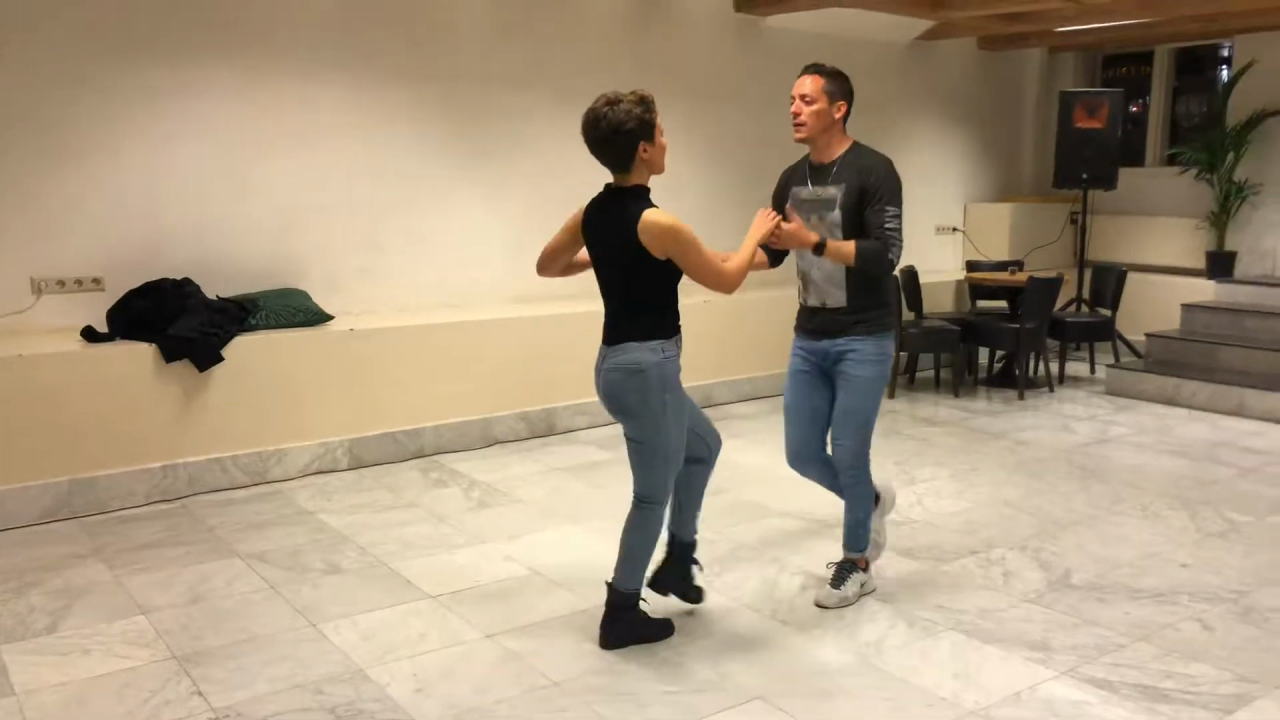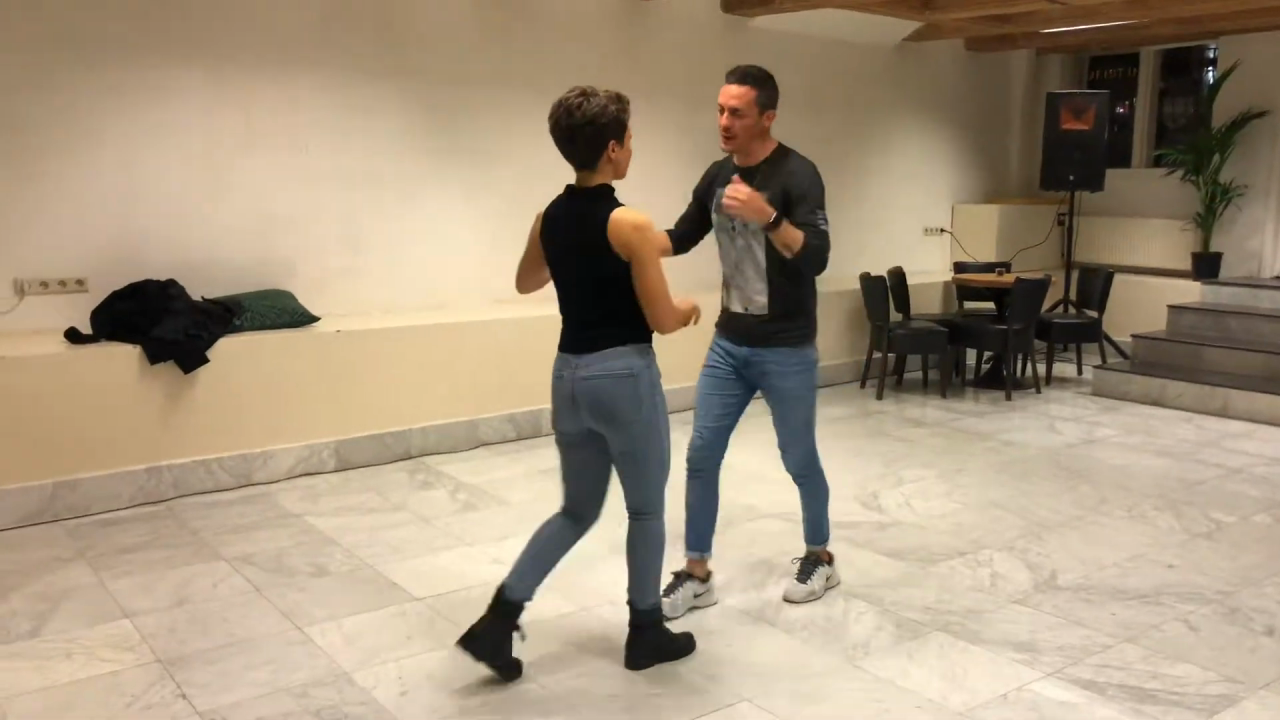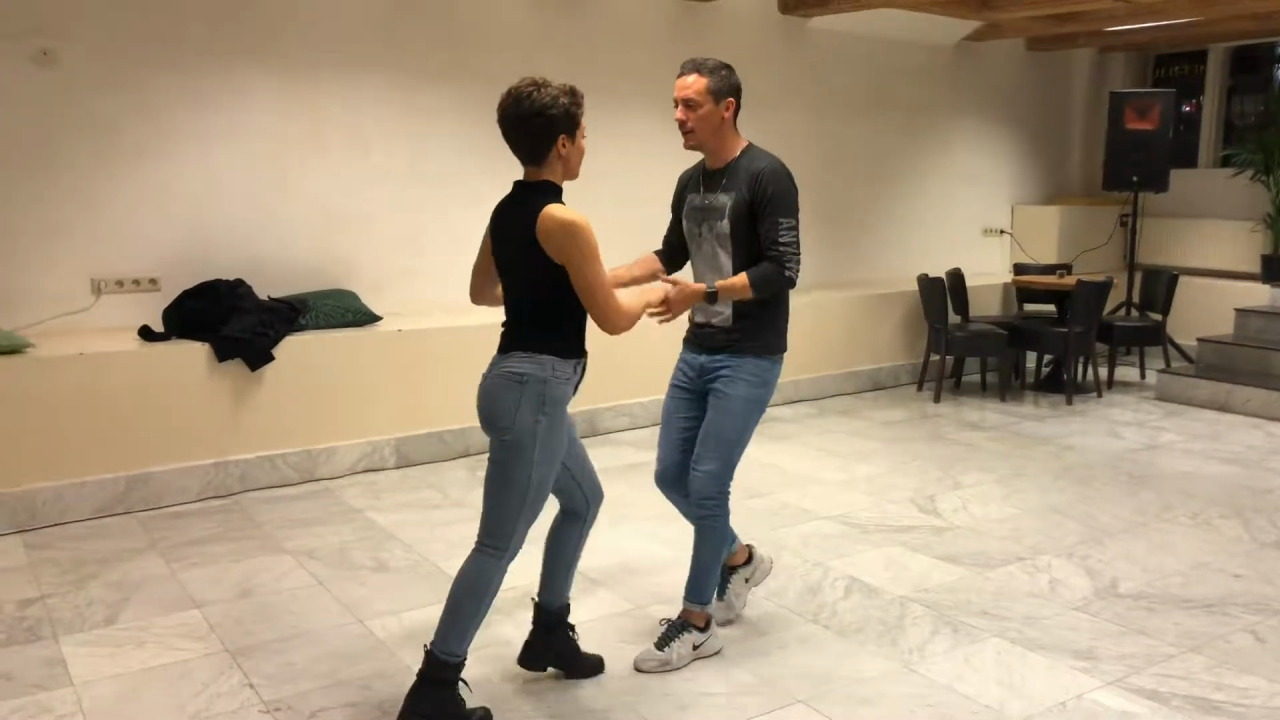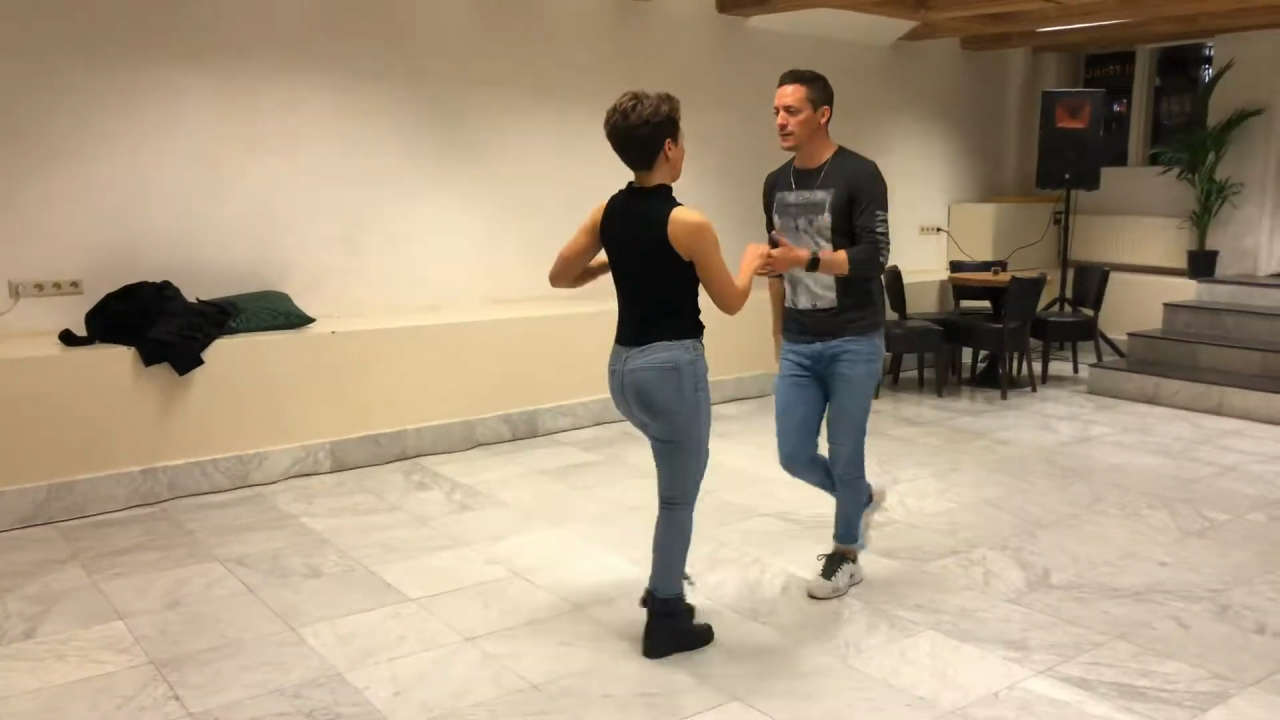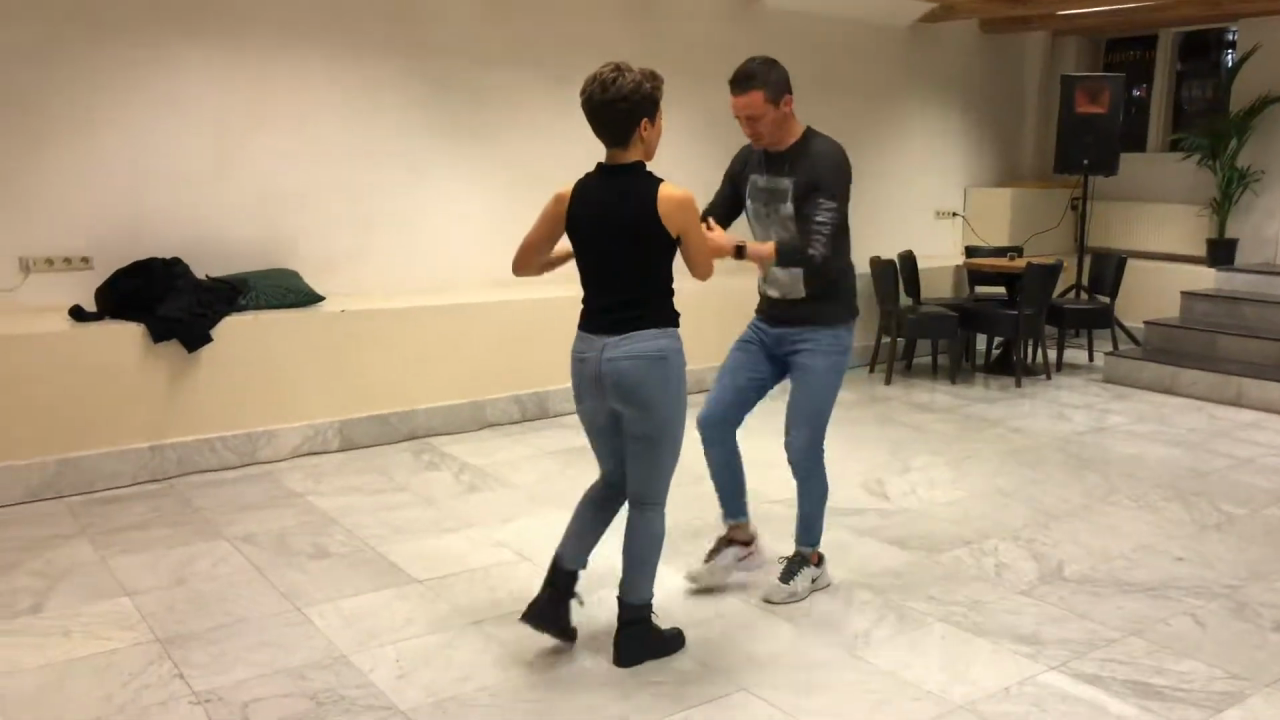
dt=1s
person 1, frame 1
left shoulder: (590, 213)
right shoulder: (657, 224)
left elbow: (548, 265)
right elbow: (725, 279)
right wrist: (756, 234)
left hip: (619, 361)
right hip: (647, 368)
left knee: (703, 447)
right knee: (654, 493)
left ankle: (676, 564)
right ankle: (621, 616)
person 1, frame 2
left shoulder: (549, 218)
right shoulder: (629, 224)
left elbow: (525, 282)
right elbow: (660, 318)
right wrist: (687, 308)
left hip: (570, 375)
right hip: (624, 376)
left knee: (577, 509)
right knee: (646, 508)
left ankle: (496, 621)
right ankle: (646, 633)
person 1, frame 3
left shoulder: (507, 212)
right shoulder: (563, 222)
left elbow: (481, 292)
right elbow: (612, 319)
right wrist: (651, 296)
left hip: (516, 378)
right hip: (533, 389)
left knee: (584, 500)
right knee: (499, 542)
left ankle: (550, 633)
person 1, frame 4
left shoulder: (607, 213)
right shoulder: (687, 223)
left elbow: (561, 276)
right elbow: (730, 301)
right wrist: (752, 262)
left hip: (624, 364)
right hip: (673, 367)
left knee: (675, 479)
right knee: (679, 495)
left ankle: (663, 593)
right ankle: (665, 623)
person 1, frame 5
left shoulder: (572, 198)
right shoulder: (672, 199)
left elbow: (523, 264)
right elbow: (702, 270)
right wrist: (703, 239)
left hip: (591, 354)
right hip: (651, 357)
left knee: (614, 480)
right knee: (648, 498)
left ankle: (555, 595)
right ankle: (636, 628)
person 2, frame 1
left shoulder: (873, 170)
right shoulder: (790, 179)
left elbow: (885, 254)
right elbow: (772, 254)
left wrist: (814, 242)
left hip: (864, 338)
right hip: (808, 338)
left knee: (848, 454)
right knee: (802, 455)
left ankle: (854, 564)
right ankle: (868, 501)
person 2, frame 2
left shoulder: (797, 175)
right shoulder: (716, 176)
left elbow: (815, 257)
right elbow: (682, 237)
left wrist: (766, 216)
left hip: (786, 349)
right hip: (728, 344)
left knee: (798, 457)
right knee: (700, 454)
left ankle: (819, 558)
right ankle: (697, 573)
person 2, frame 3
left shoulder: (766, 176)
right shoulder: (689, 183)
left elbow: (783, 271)
right elbow: (671, 257)
left wrist: (702, 294)
right wrist: (606, 279)
left hip: (749, 360)
right hip: (695, 354)
left knee: (706, 485)
right knee: (671, 478)
left ankle: (696, 622)
right ankle: (740, 559)
person 2, frame 4
left shoulder: (858, 175)
right shoulder: (776, 183)
left elbow: (874, 257)
left wrist: (808, 259)
right wrist: (778, 331)
left hip: (855, 339)
right hip: (798, 342)
left knee: (845, 452)
right knee: (793, 456)
left ankle: (845, 554)
right ankle: (857, 500)
person 2, frame 5
left shoulder: (826, 159)
right shoulder: (748, 160)
left elbow: (813, 250)
right elbow: (711, 222)
left wrist: (734, 248)
left hip: (824, 329)
right hip: (769, 324)
left knee: (801, 444)
right knee: (712, 420)
left ankle: (809, 558)
right ankle: (738, 536)
